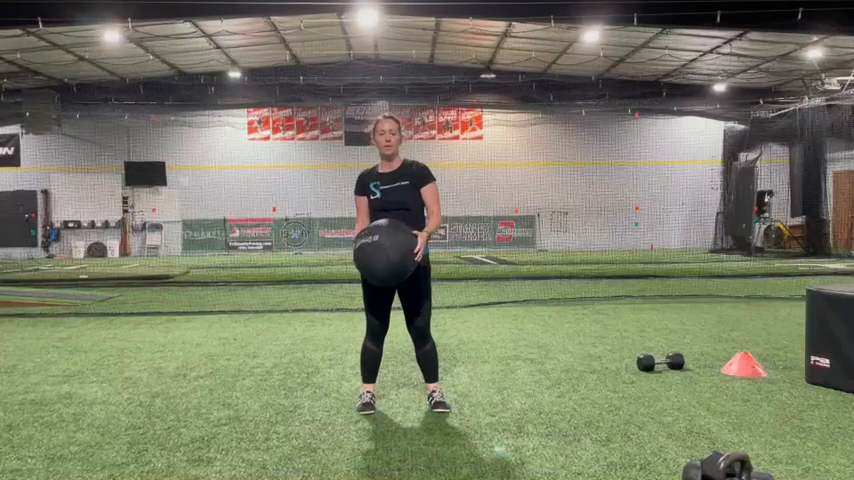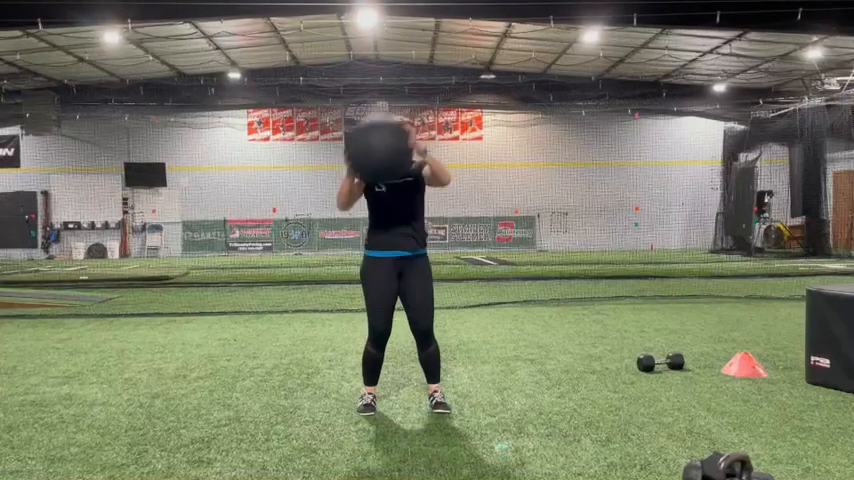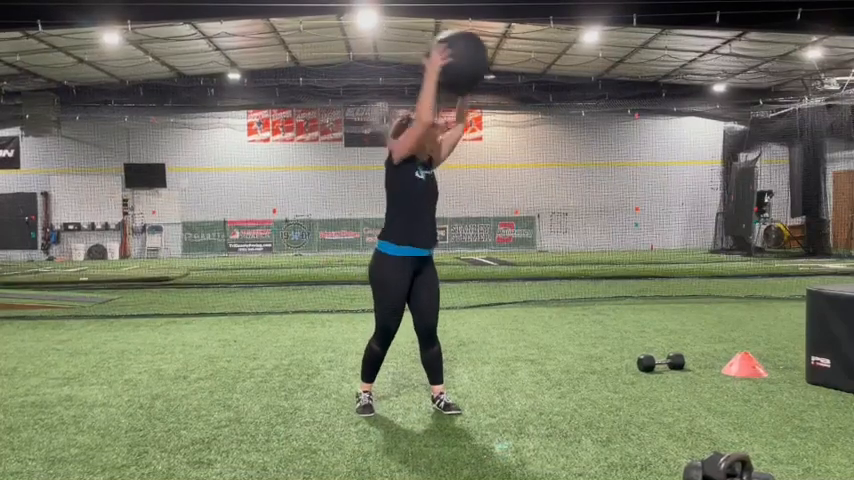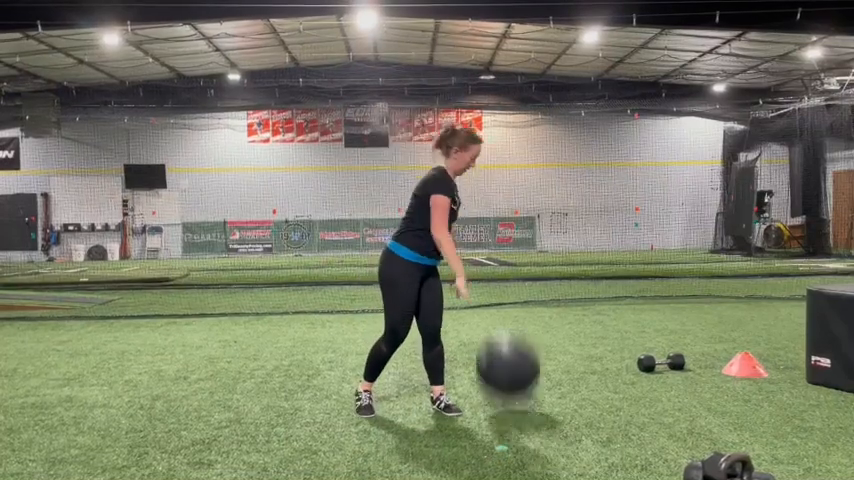
dt=0.4s
person 1, frame 1
left shoulder: (418, 171)
right shoulder: (365, 179)
left elbow: (435, 213)
right elbow: (363, 222)
left wrist: (425, 234)
left hip: (414, 262)
left knee: (420, 328)
right knee: (375, 328)
left ankle: (434, 391)
right ankle: (367, 392)
person 1, frame 2
left shoulder: (418, 172)
left elbow: (444, 178)
right elbow: (343, 204)
left wrist: (423, 152)
right wrist: (352, 171)
left hip: (415, 263)
right hip: (378, 264)
left knee: (424, 330)
right knee: (378, 332)
left ankle: (435, 392)
right ankle: (369, 393)
person 1, frame 3
left shoulder: (427, 163)
right shoulder: (398, 161)
left elbow: (458, 128)
right elbow: (424, 119)
right wrist: (431, 74)
left hip: (423, 262)
right hip: (392, 261)
left knee: (428, 330)
right knee: (386, 331)
left ankle: (439, 394)
right ankle: (365, 391)
person 1, frame 4
left shoulder: (445, 183)
right shoulder: (440, 182)
right elbow: (439, 232)
left wrist: (458, 270)
right wrist: (460, 274)
left hip: (425, 268)
right hip: (400, 265)
left knee: (432, 332)
right knee: (396, 333)
left ankle: (438, 395)
right ankle: (364, 390)
